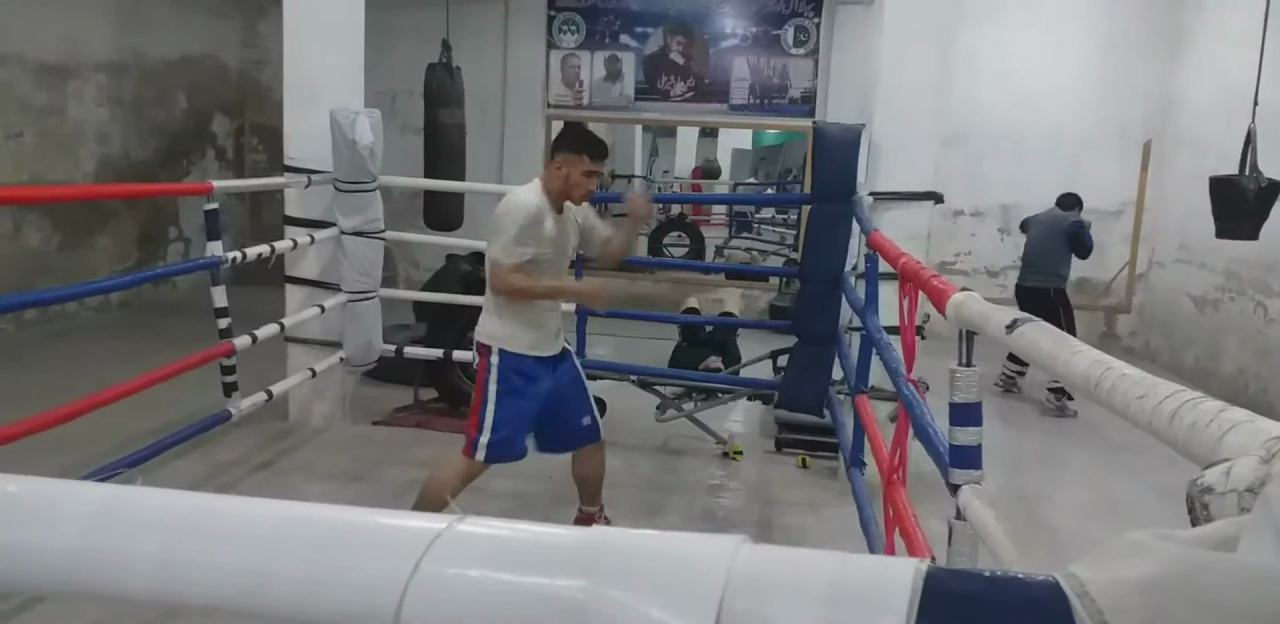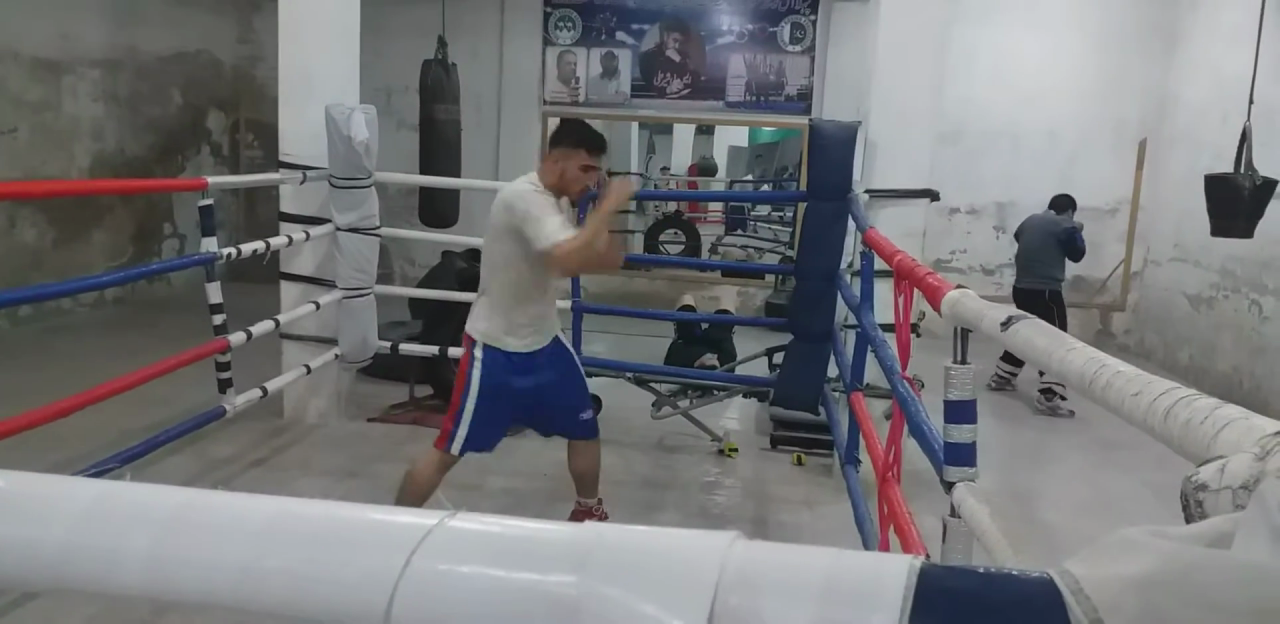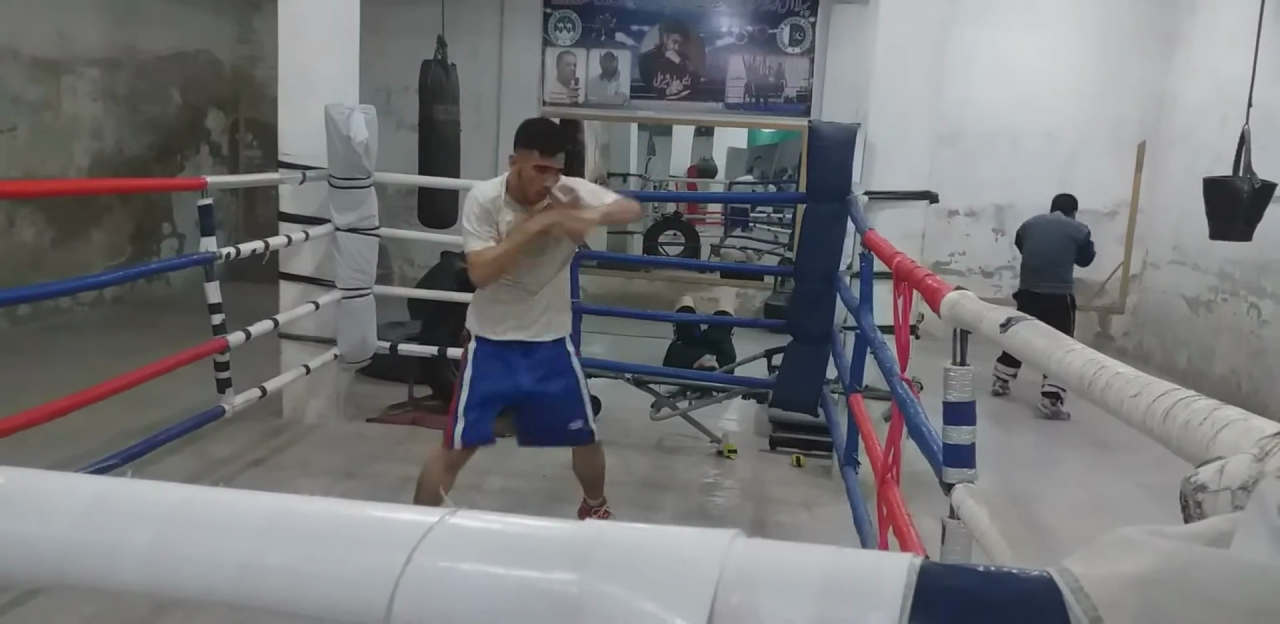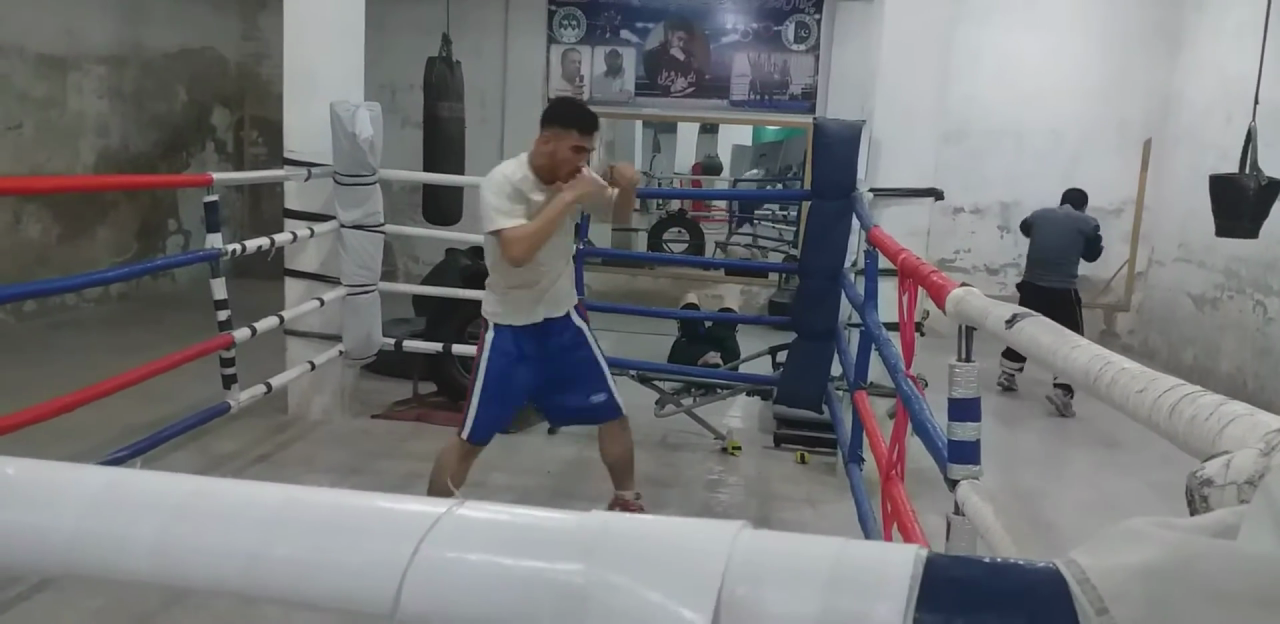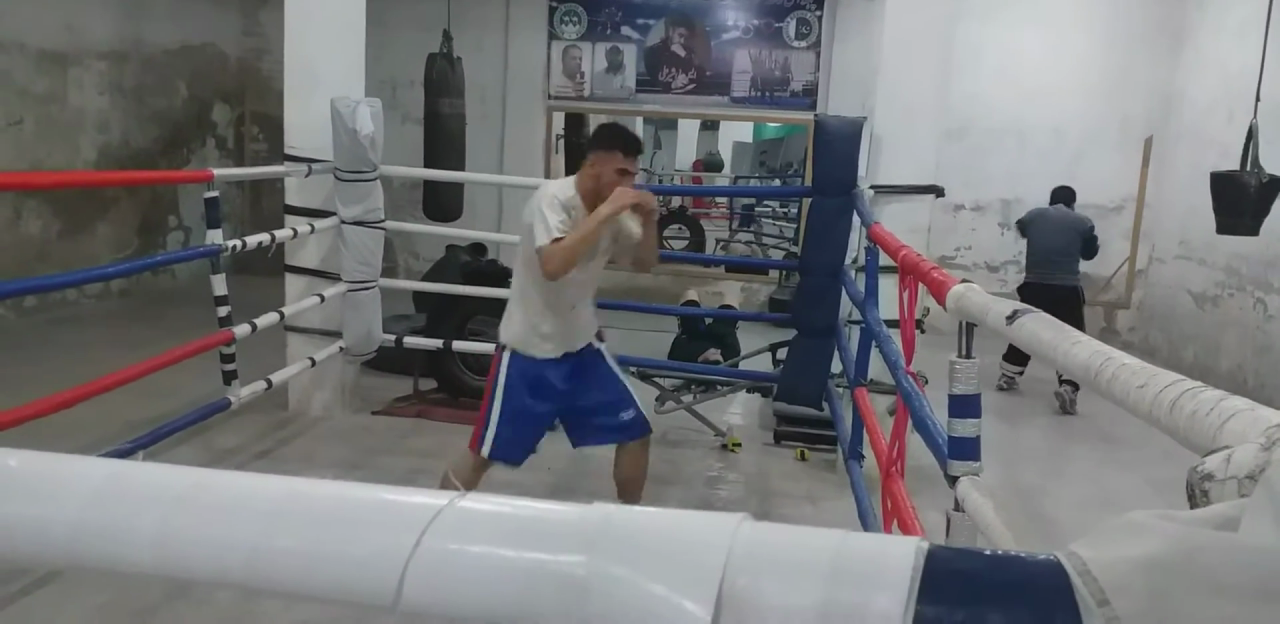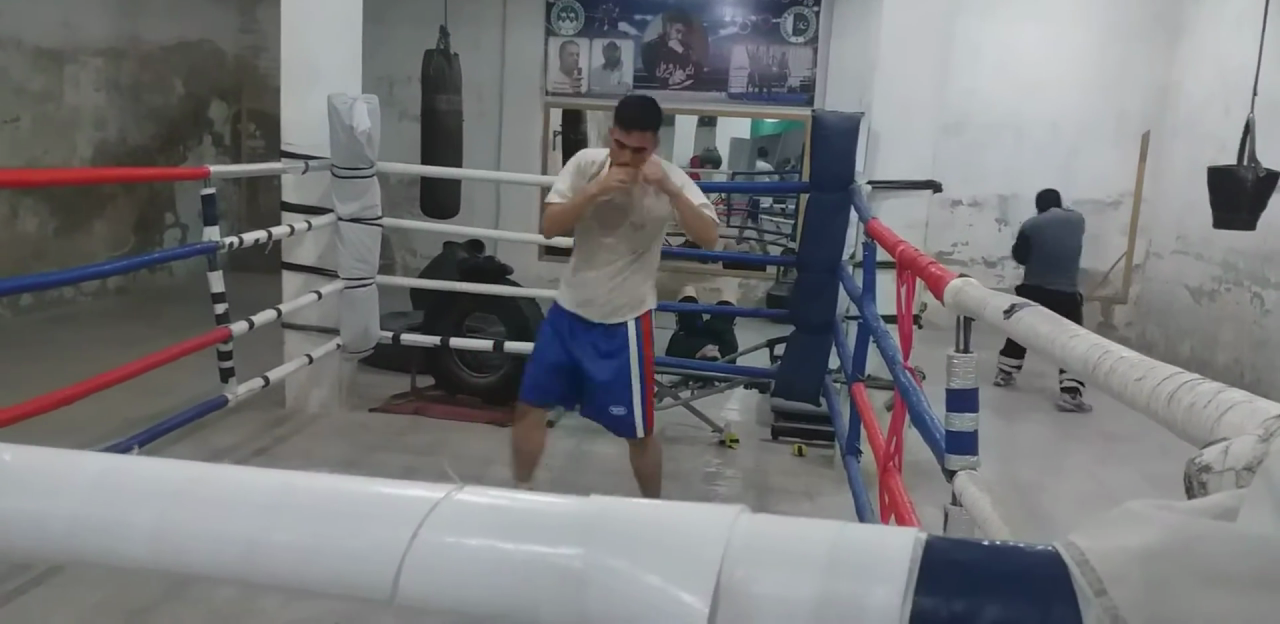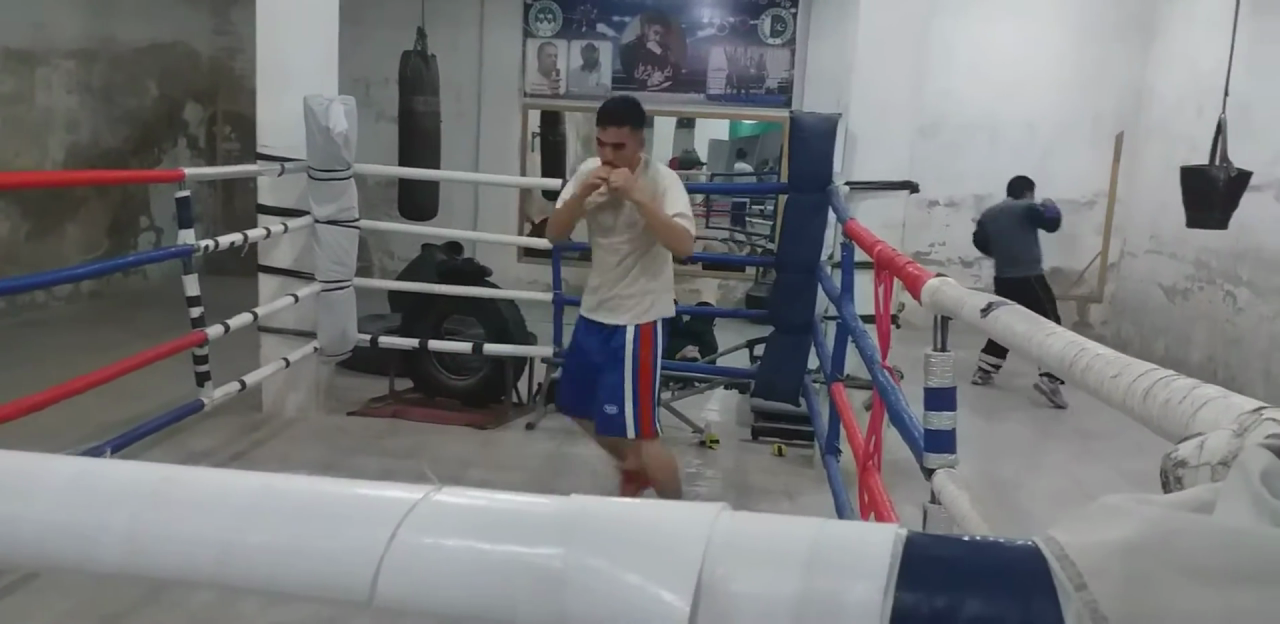
dt=0.2s
person 1, frame 1
left shoulder: (570, 209)
right shoulder: (525, 210)
left elbow: (609, 249)
right elbow: (501, 283)
left wrist: (632, 225)
right wrist: (568, 290)
left hip: (550, 348)
right hip: (508, 350)
left knee: (588, 438)
right knee: (476, 460)
left ankle: (590, 516)
person 1, frame 2
left shoulder: (547, 195)
right shoulder: (528, 198)
right elbow: (568, 260)
left wrist: (604, 255)
right wrist: (609, 207)
left hip: (543, 340)
right hip: (495, 345)
left knee: (584, 430)
right knee: (449, 449)
left ankle: (588, 510)
person 1, frame 3
left shoulder: (569, 191)
right shoulder: (482, 200)
left elbow: (632, 211)
right elbow: (481, 273)
left wrist: (594, 216)
right wrist: (532, 227)
left hip: (550, 340)
right hip: (492, 340)
left knee: (583, 437)
right knee: (457, 447)
left ankle: (595, 507)
person 1, frame 4
left shoulder: (572, 177)
right shoulder: (503, 182)
left elbow: (620, 214)
right elbow: (517, 251)
left wrist: (625, 187)
right wrist: (565, 198)
left hip: (560, 319)
right hip: (510, 324)
left knee: (612, 416)
right knee: (471, 438)
left ankle: (625, 504)
person 1, frame 5
left shoulder: (616, 207)
right shoulder: (551, 198)
left elbow: (643, 262)
right elbow: (554, 266)
left wrist: (650, 219)
right wrist: (605, 214)
left hip: (582, 348)
right hip: (528, 349)
left knee: (635, 434)
right knee: (482, 456)
person 1, frame 6
left shoulder: (669, 178)
right shoulder: (585, 164)
left elbow: (709, 237)
right elbow: (550, 227)
left wrist: (669, 190)
right wrist: (594, 192)
left hip: (626, 318)
right hip: (570, 309)
left knee: (636, 429)
right knee: (530, 406)
right ankle: (520, 494)
person 1, frame 7
left shoulder: (661, 180)
right shoulder: (590, 172)
left elbow: (683, 245)
right elbow: (554, 233)
left wrist: (638, 195)
right wrist: (581, 193)
left hip: (641, 319)
right hip: (595, 313)
left knee: (641, 428)
right knee: (581, 409)
right ankle: (634, 469)
person 2, frame 1
left shoulder: (1039, 218)
right shoulder: (1071, 222)
left elbow: (1024, 226)
right elbow: (1083, 251)
right wrist: (1085, 229)
left hip: (1025, 286)
right hip: (1049, 289)
left ankle: (1009, 377)
right ankle: (1058, 396)
person 2, frame 2
left shoulder: (1030, 221)
right shoulder: (1065, 226)
right elbow: (1076, 254)
right wrist: (1076, 232)
left hip: (1022, 289)
right hip: (1046, 292)
left ankle: (1001, 377)
right ankle: (1048, 396)
person 2, frame 3
left shoulder: (1031, 223)
right shoulder: (1079, 229)
left elbow: (1019, 244)
right elbow: (1085, 260)
left hip: (1028, 292)
right hip: (1059, 296)
left ankle: (1001, 381)
right ankle: (1050, 400)
person 2, frame 4
left shoulder: (1041, 214)
right shoulder: (1088, 223)
left elbow: (1025, 228)
right elbow: (1092, 254)
left hip: (1031, 285)
right hip: (1063, 290)
left ankle: (1007, 376)
right ankle: (1062, 390)
person 2, frame 5
left shoulder: (1033, 216)
right shoulder: (1082, 223)
left elbow: (1022, 229)
right elbow: (1090, 252)
left hip: (1034, 286)
right hip: (1067, 289)
left ankle: (1007, 377)
right ankle: (1067, 388)
person 2, frame 6
left shoulder: (1031, 225)
right shoulder: (1074, 219)
left elbow: (1020, 256)
left hip: (1033, 290)
right hip: (1066, 293)
left ankle: (1004, 373)
right ankle: (1071, 393)
person 2, frame 7
left shoulder: (988, 215)
right shoulder: (1025, 208)
left elbow: (980, 243)
right elbow: (1052, 223)
right wrist: (1051, 208)
left hip: (1003, 280)
right hip: (1029, 279)
left ankle: (984, 371)
right ankle: (1049, 380)
